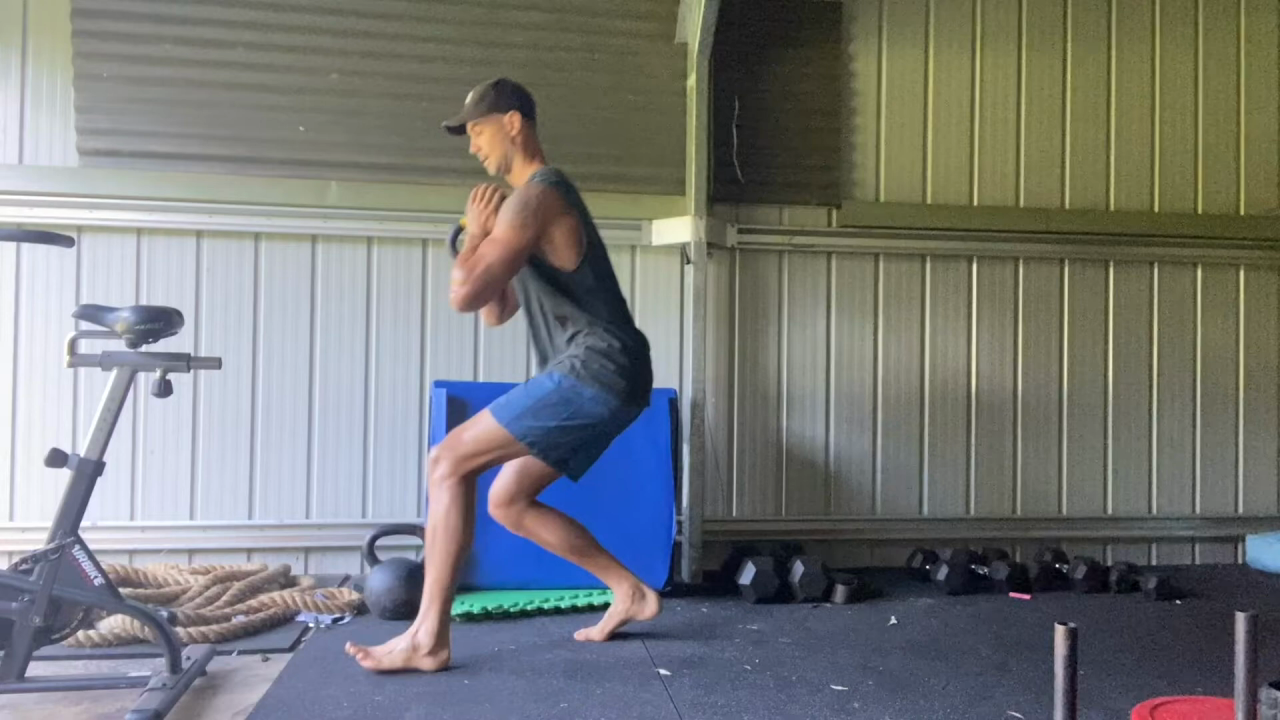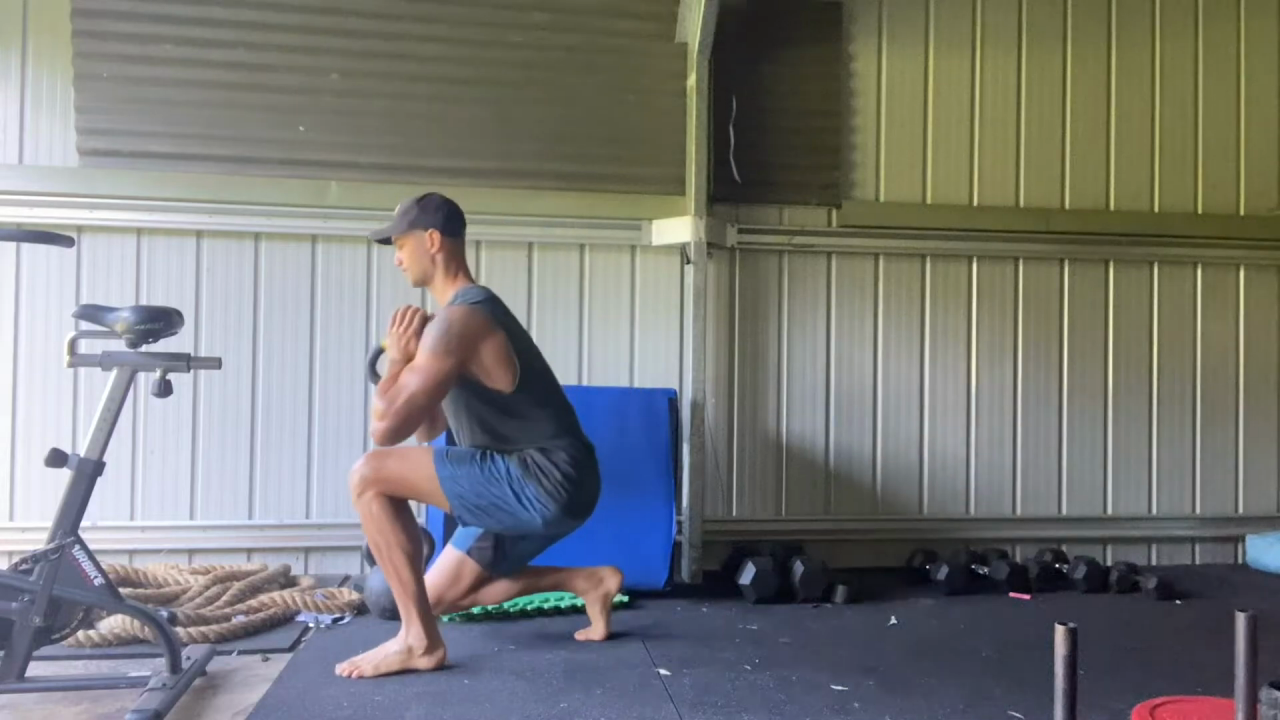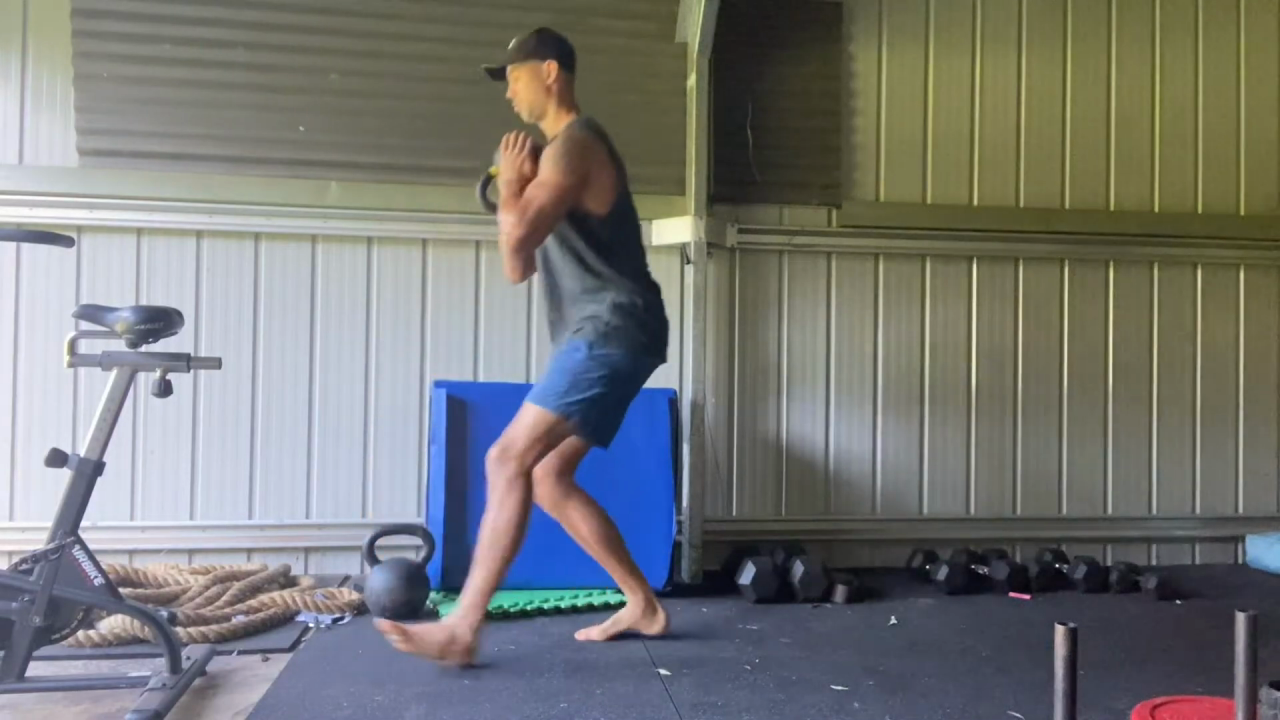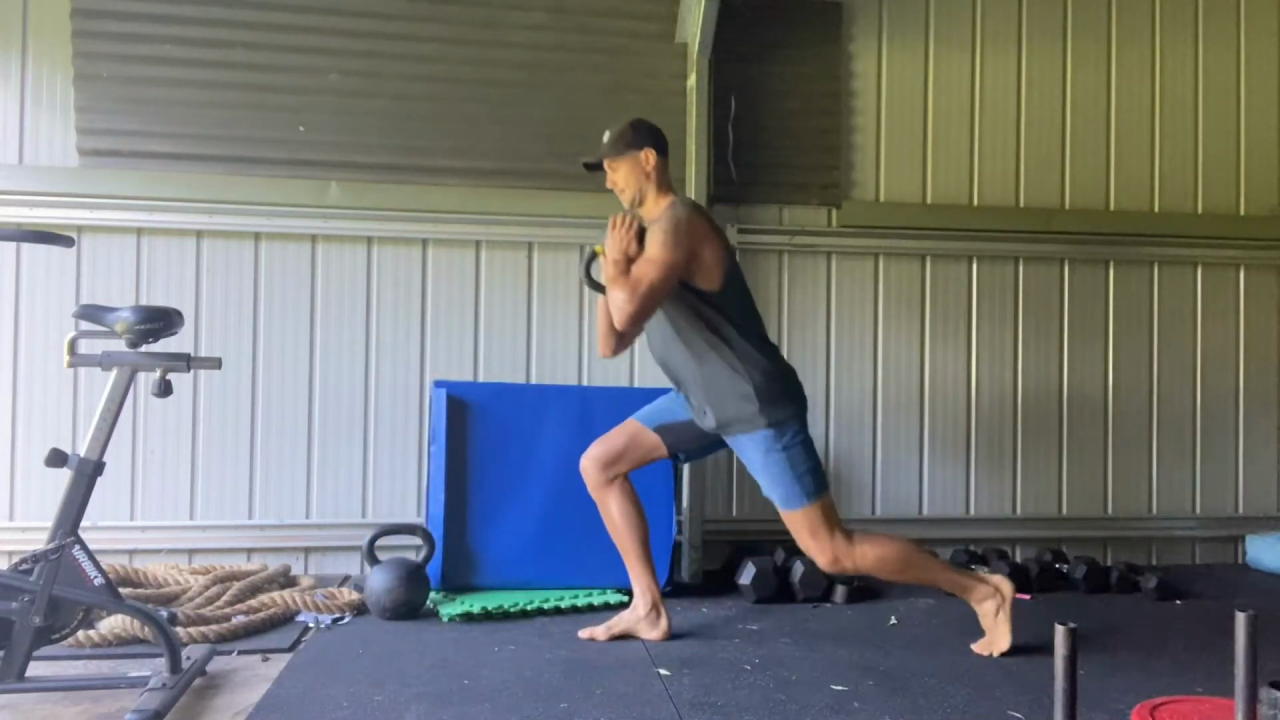
dt=0.7s
person 1, frame 1
left shoulder: (536, 196)
right shoulder: (532, 200)
left elbow: (463, 295)
right elbow: (496, 311)
left wrist: (477, 233)
right wrist: (485, 237)
left hip: (597, 372)
right hip: (599, 380)
left knee: (448, 460)
right knee: (507, 502)
left ankle: (427, 638)
right ankle: (630, 591)
person 1, frame 2
left shoulder: (458, 321)
right shoulder: (466, 315)
left elbow: (386, 427)
right elbow: (429, 426)
left wrist: (397, 358)
right wrist: (409, 359)
left hip: (549, 483)
right hip: (543, 484)
left knee: (368, 476)
right knee: (440, 593)
left ankle: (418, 640)
right ankle: (591, 580)
person 1, frame 3
left shoulder: (574, 144)
right shoulder: (553, 150)
left elbow: (516, 237)
right elbow: (521, 265)
left wrist: (511, 186)
right wrist: (513, 195)
left hip: (614, 332)
right hip: (599, 337)
left knee: (507, 460)
right knee: (549, 477)
left ankle: (467, 623)
right ankle: (643, 604)
person 1, frame 4
left shoulder: (677, 223)
right shoulder: (652, 236)
left elbow: (628, 311)
right elbow: (610, 341)
left wrist: (616, 265)
right wrist: (615, 273)
left hip: (757, 405)
right hip: (707, 401)
left knee: (831, 550)
right knee: (598, 465)
left ankle: (983, 591)
right ankle: (648, 609)
